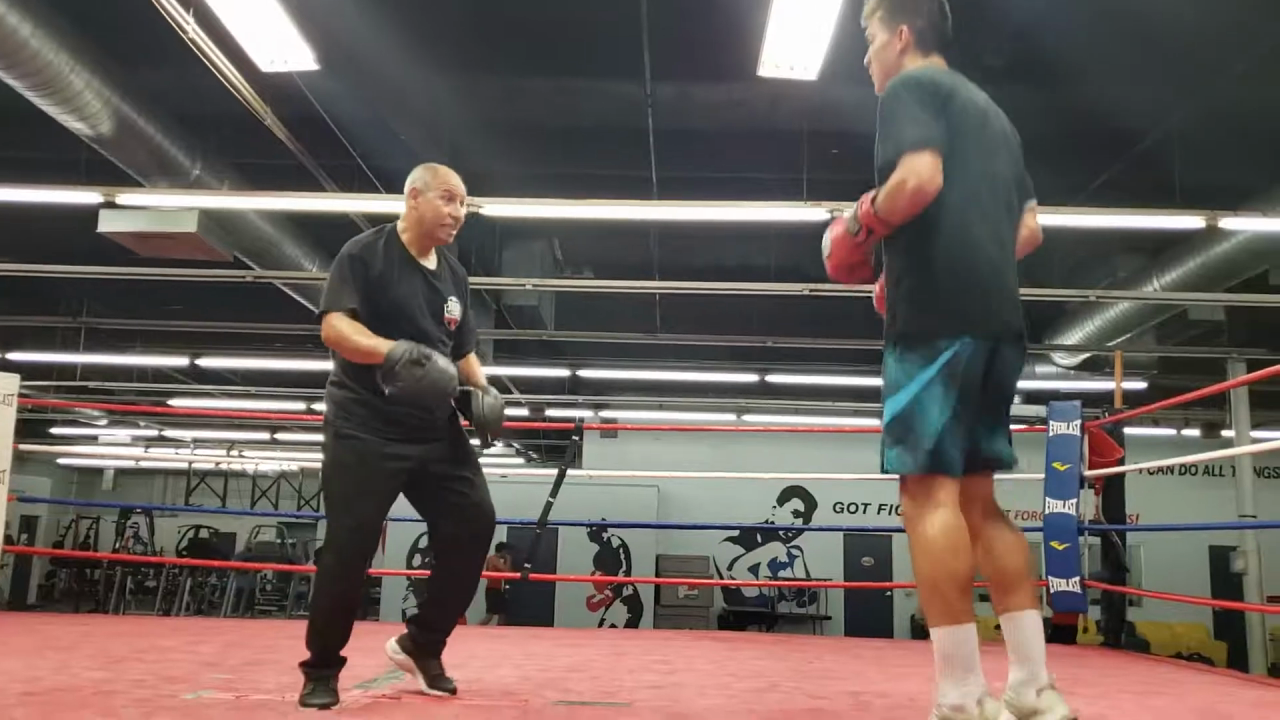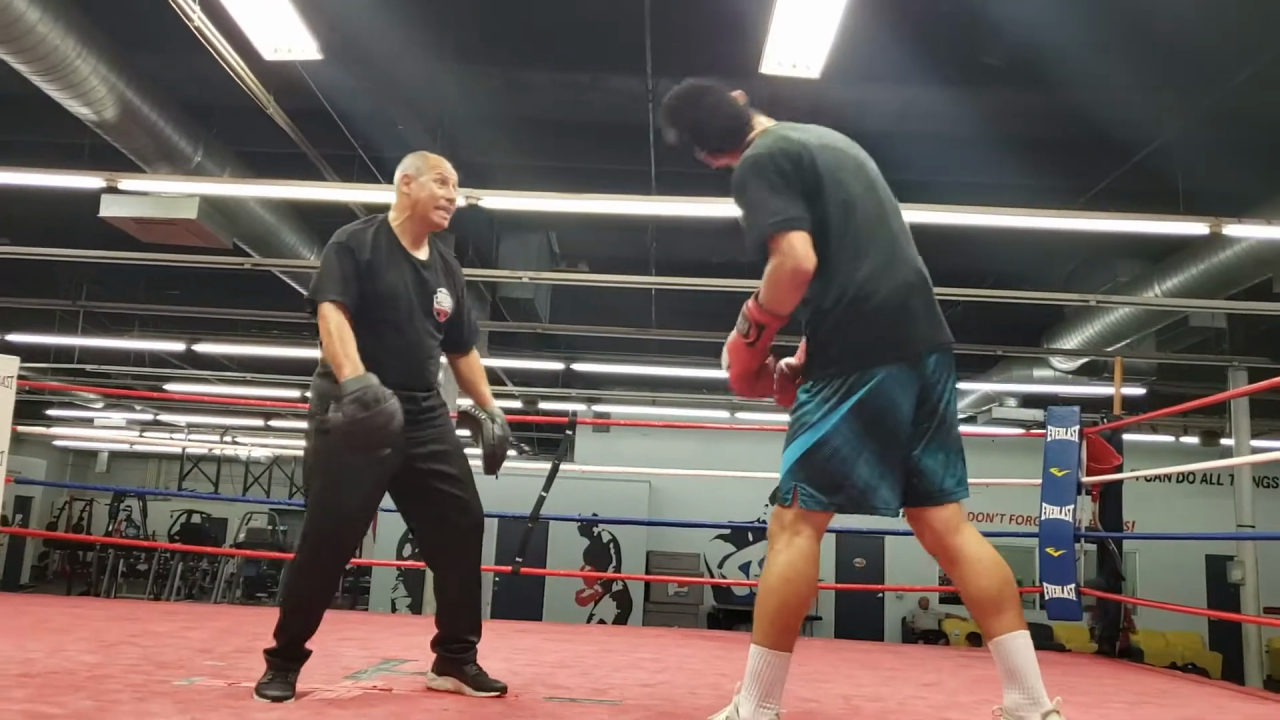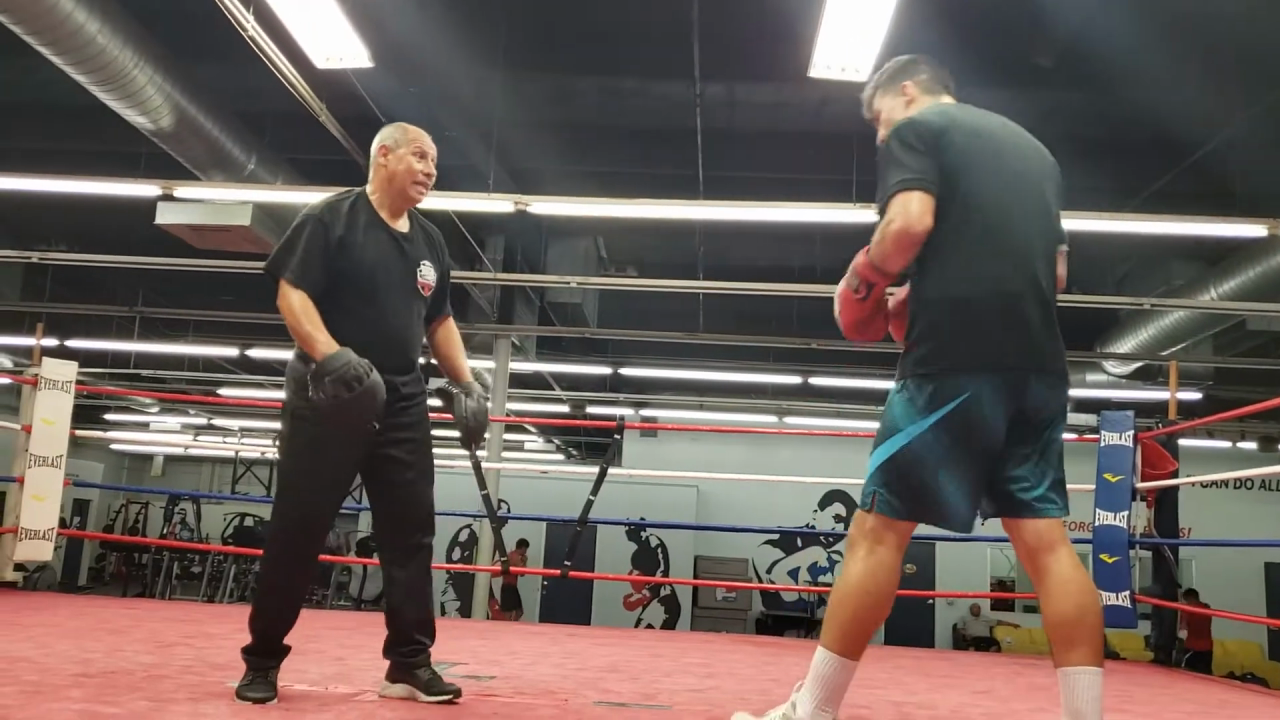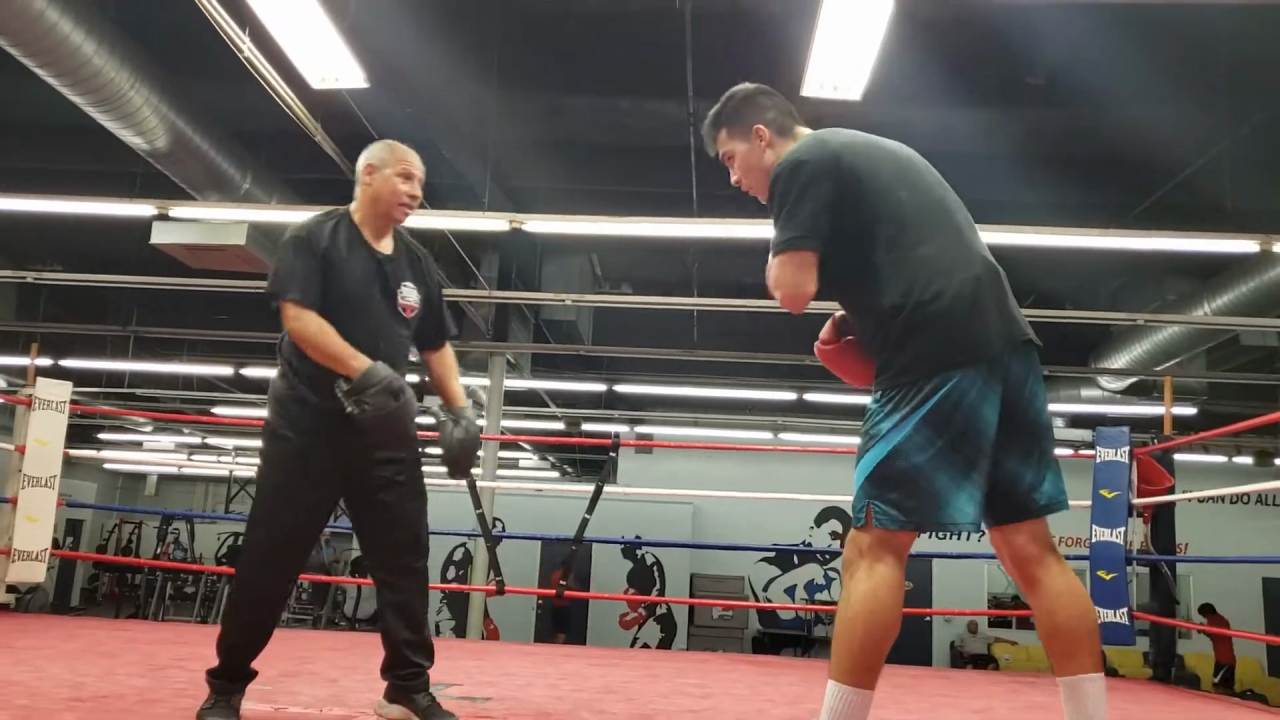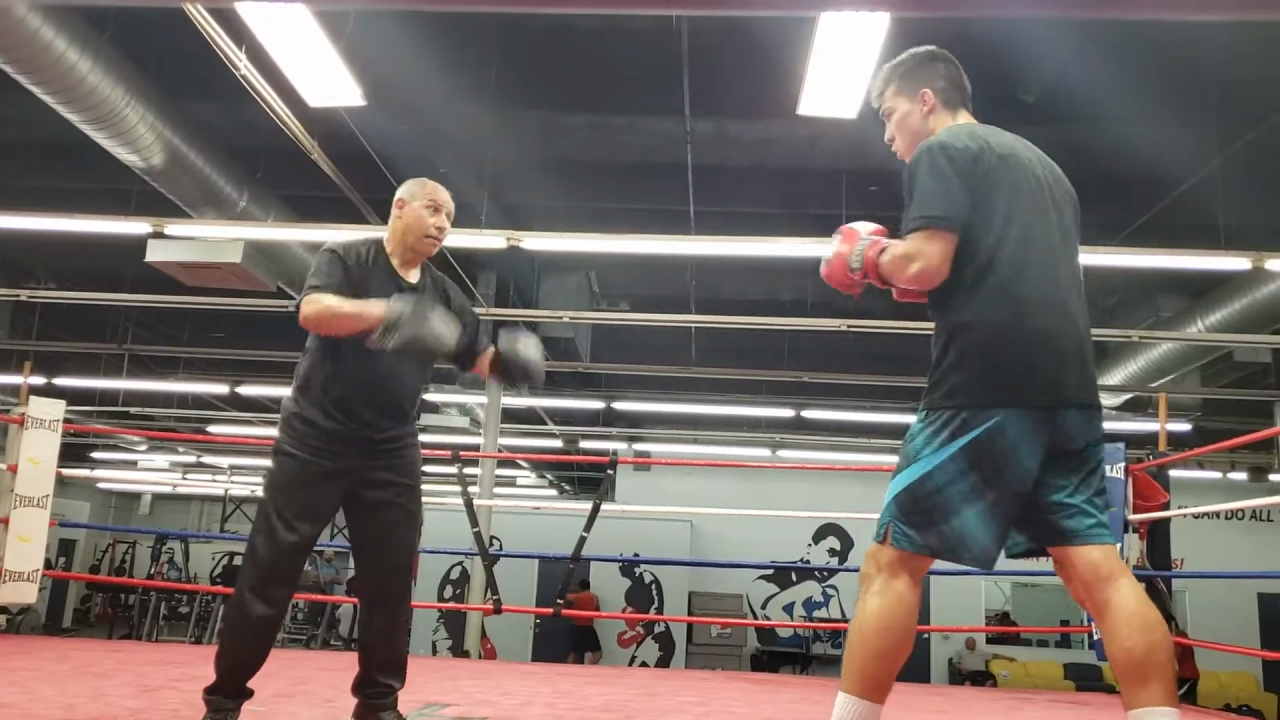
dt=1s
person 1, frame 1
left shoulder: (914, 88)
right shoulder: (989, 112)
left elbow: (921, 178)
right elbow: (1027, 231)
left wrist: (860, 226)
left hip: (938, 325)
right hip: (996, 325)
left knee: (928, 493)
right knee: (973, 500)
person 1, frame 2
left shoulder: (762, 162)
right shoulder: (830, 143)
left elbow: (797, 262)
left wrist: (753, 332)
right wrist: (811, 348)
left hip: (860, 357)
right hip: (923, 346)
left knee: (795, 522)
right knee: (946, 524)
person 1, frame 3
left shoulder: (917, 133)
right shoulder: (1032, 150)
left elbow: (910, 222)
left wrist: (861, 280)
left hip: (950, 358)
right hip: (1036, 363)
left knee: (879, 531)
right knee: (1046, 541)
person 1, frame 4
left shoulder: (802, 165)
right shoulder: (877, 151)
left elbow: (793, 291)
left wrist: (781, 262)
right wrist: (862, 315)
left hip: (935, 361)
right hip: (1003, 347)
left knee: (875, 545)
right knee: (1029, 546)
person 1, frame 5
left shoulder: (945, 151)
right shoulder: (1044, 168)
left elbow: (924, 264)
left wrist: (865, 260)
left hip: (983, 391)
right hip: (1068, 393)
left knee: (893, 564)
right knee: (1102, 576)
person 2, frame 1
left shoulder: (454, 274)
right shoulder: (364, 254)
right elbow: (334, 327)
left wrist: (479, 389)
right wrist: (393, 353)
left hip: (434, 429)
right hip: (362, 426)
left knee: (473, 523)
right knee: (350, 544)
left ankle: (422, 643)
right ankle: (321, 669)
person 2, frame 2
left shoulder: (446, 268)
right shoulder: (356, 243)
left elbow: (462, 348)
right elbow: (331, 313)
left wrist: (488, 410)
right wrist: (354, 379)
left hip: (425, 422)
right hip: (358, 415)
left knee: (461, 529)
right knee: (329, 536)
left ankle: (455, 659)
right ankle: (284, 660)
person 2, frame 3
left shoulder: (429, 241)
right shoulder: (330, 218)
left elbow: (439, 321)
right elbow: (290, 294)
left wrist: (466, 384)
right wrist: (332, 356)
left hip: (402, 407)
right hip: (328, 402)
left knee: (412, 532)
right knee: (297, 530)
left ankle: (409, 665)
right ankle: (262, 661)
person 2, frame 4
left shoulder: (417, 263)
right shoulder: (313, 239)
left elbow: (436, 345)
right elbow: (297, 316)
left wrist: (458, 411)
right wrist: (364, 371)
left hip: (387, 432)
right hip: (307, 426)
left knee: (404, 557)
right knee: (270, 556)
person 2, frame 5
left shoulder: (442, 294)
right shoulder: (345, 259)
left elbow: (483, 359)
right elbow: (314, 312)
left wrist: (510, 356)
right wrist: (390, 314)
left hip: (391, 453)
right hip: (315, 442)
left knee: (391, 581)
right knee: (270, 569)
